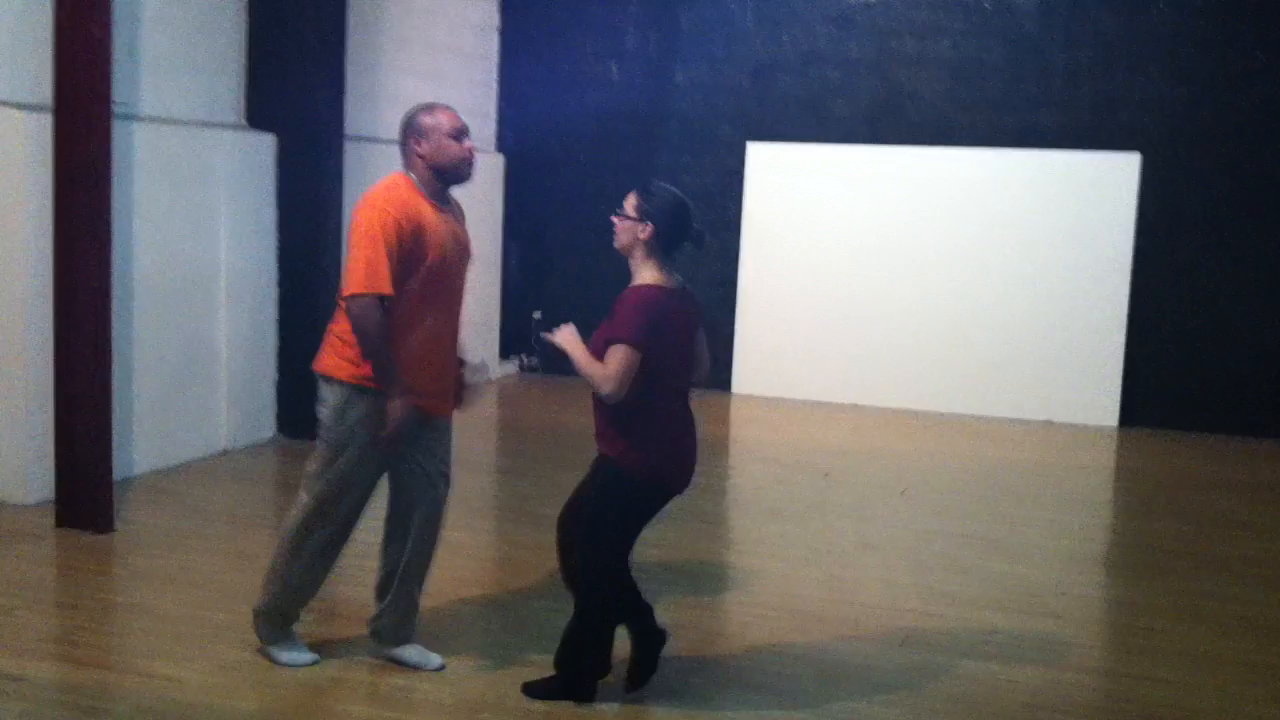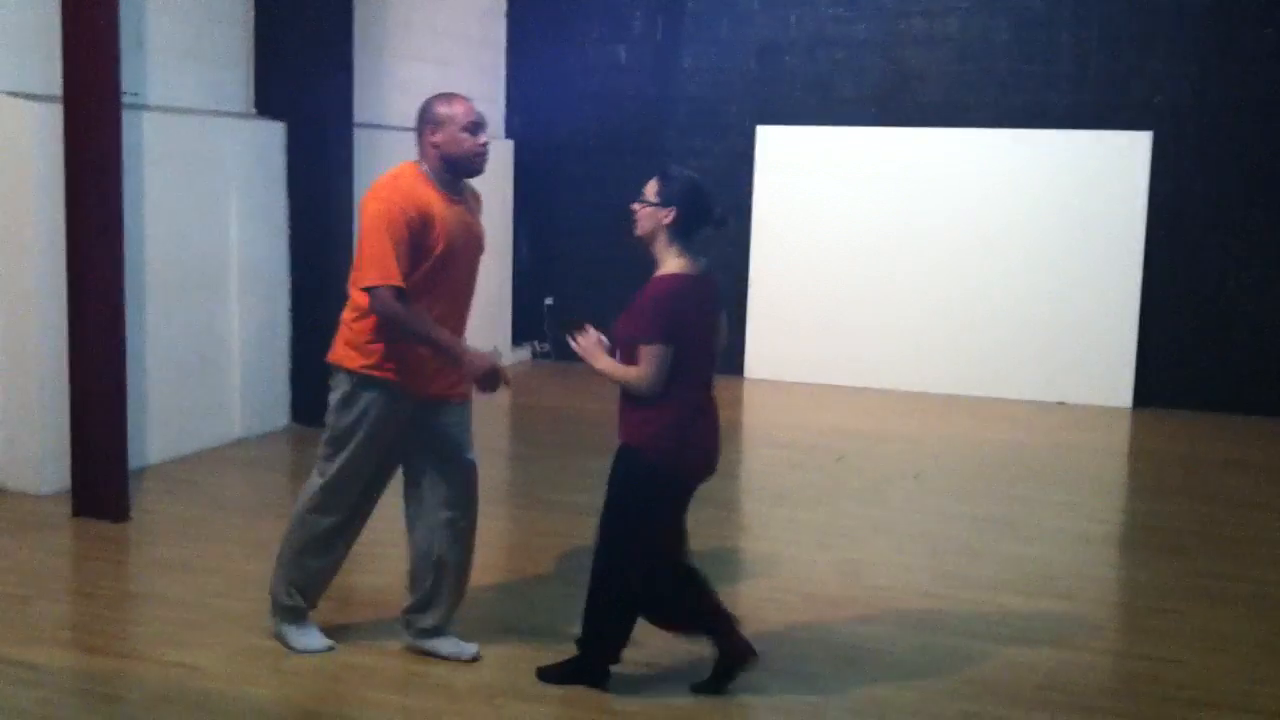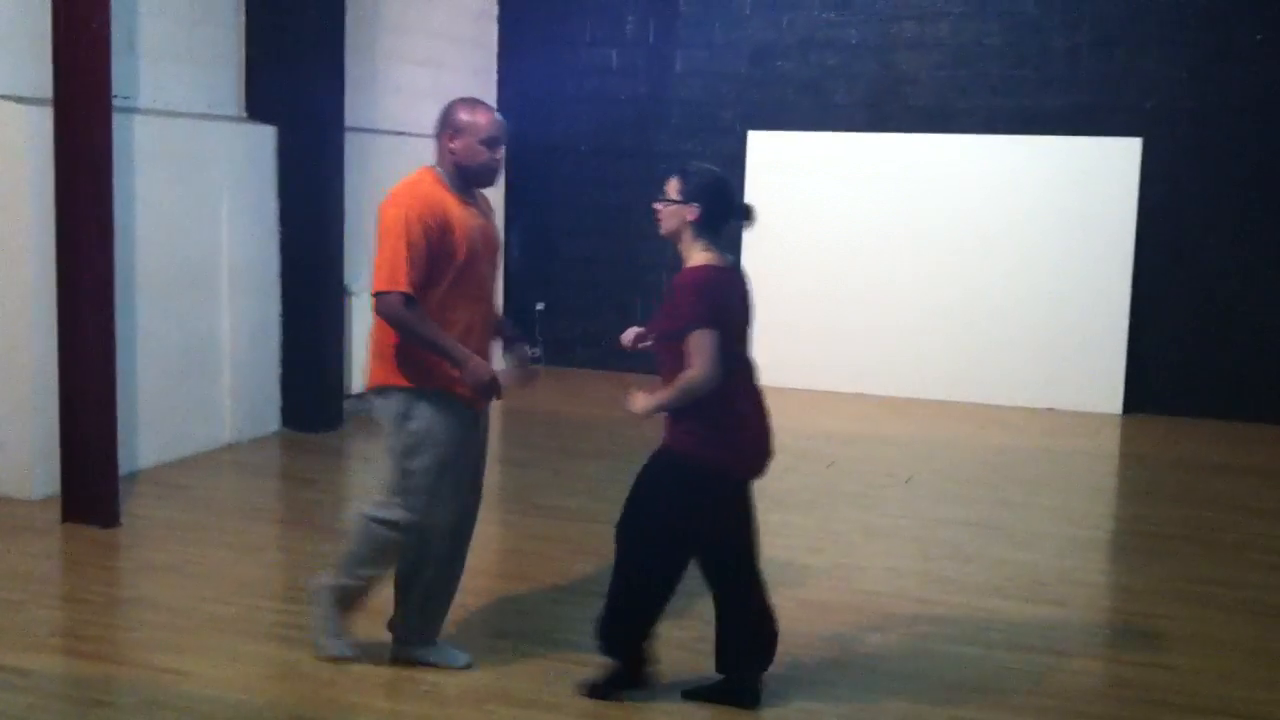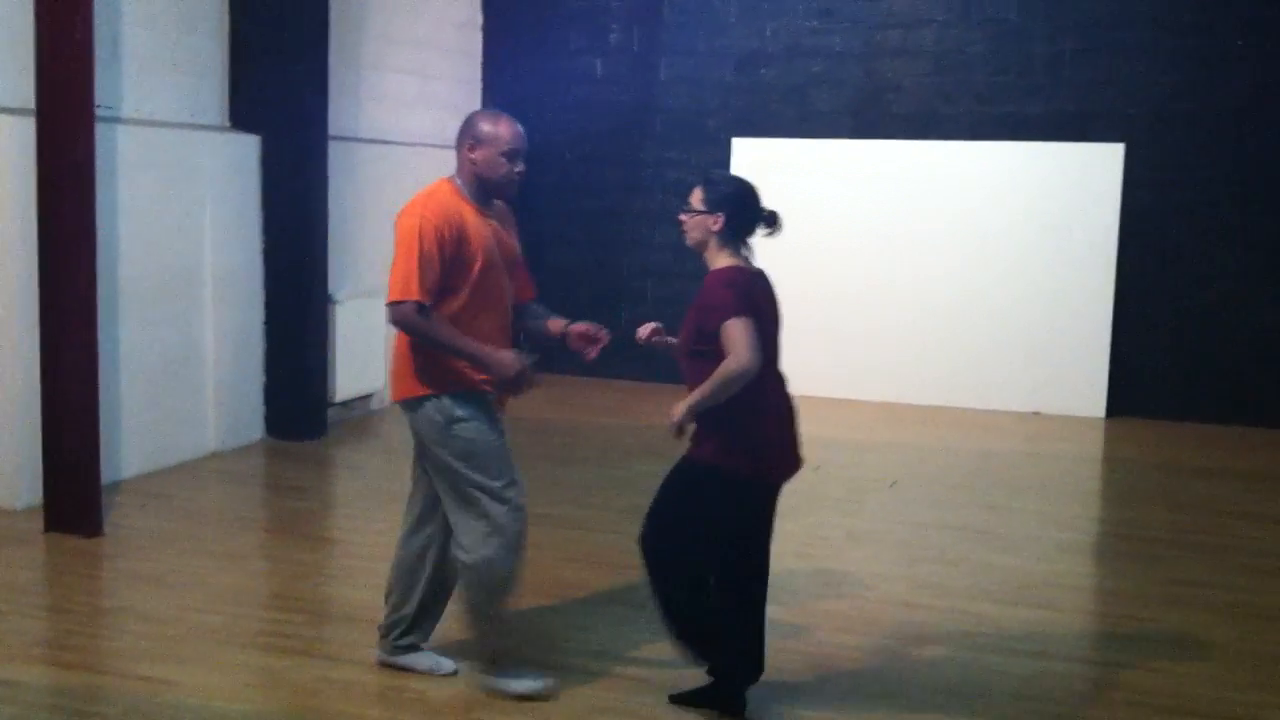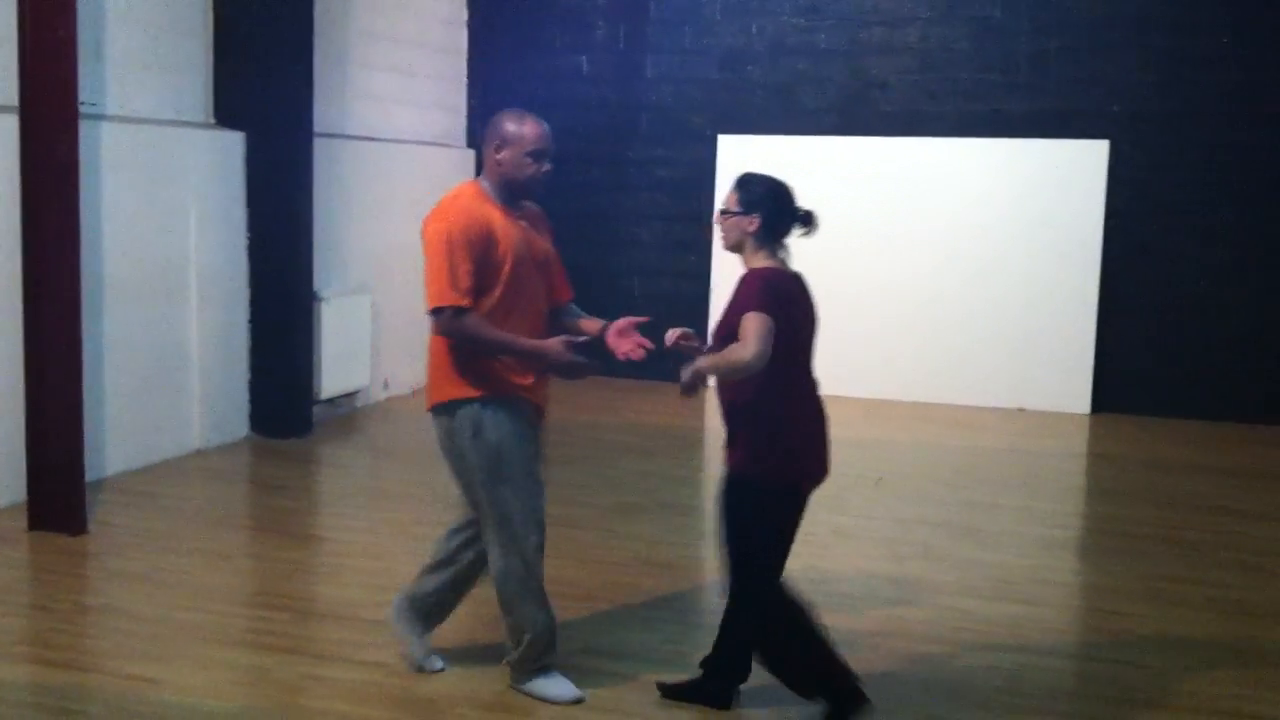
dt=0.2s
person 1, frame 1
left shoulder: (451, 211)
right shoulder: (387, 207)
right elbow: (364, 307)
left wrist: (451, 370)
right wrist: (392, 393)
left hip: (425, 390)
right hip: (367, 386)
left knee: (420, 509)
right knee: (329, 508)
left ankle: (393, 630)
right ankle: (273, 625)
person 1, frame 2
left shoulder: (469, 199)
right shoulder: (395, 197)
right elbow: (385, 300)
left wrist: (459, 360)
right wrist: (461, 355)
left hip: (439, 377)
right hip: (378, 375)
left knee: (450, 497)
right knee: (337, 494)
left ankle: (427, 623)
right ankle: (288, 606)
person 1, frame 3
left shoulder: (479, 205)
right shoulder: (416, 203)
right elbow: (393, 305)
left wrist: (507, 341)
right wrist: (462, 363)
left hip: (461, 386)
right hip: (420, 384)
left knee: (457, 511)
right knee: (414, 508)
left ankle: (418, 635)
right ankle: (334, 596)
person 1, frame 4
left shoulder: (500, 216)
right shoulder: (430, 214)
left elbow: (518, 302)
right elbow: (406, 312)
left wrist: (565, 330)
right wrist: (490, 359)
left hip: (473, 391)
right hip: (443, 392)
left knee: (438, 517)
right knee: (497, 517)
left ankle: (401, 639)
right ankle: (498, 659)
person 1, frame 5
left shoulder: (534, 219)
right shoulder: (457, 217)
left elbow: (557, 303)
right elbow: (451, 321)
left wrist: (601, 329)
right wrist: (537, 351)
left hip: (520, 394)
right hip: (475, 397)
left knee: (491, 521)
right knee: (516, 530)
left ankle: (414, 611)
right ankle: (533, 663)
person 2, frame 1
left shoulder: (641, 301)
right shoulder: (678, 296)
left elbow: (611, 385)
right elbow: (699, 366)
left wrist: (574, 347)
left hip: (638, 456)
right hip: (664, 450)
left knee: (592, 557)
right knee: (578, 533)
left ankle: (576, 674)
right ankle: (643, 630)
person 2, frame 2
left shoulder: (663, 290)
right shoulder: (698, 280)
left elbow: (647, 381)
right elbow: (716, 344)
left wrist: (599, 358)
left hip: (659, 444)
right hip: (688, 440)
left knee: (620, 551)
right knee: (656, 551)
left ankle: (594, 658)
right ankle: (727, 641)
person 2, frame 3
left shoulder: (694, 282)
right shoulder: (725, 274)
left elbow: (702, 374)
left wrist: (653, 401)
right wrist: (654, 339)
left hip: (703, 442)
right hip: (734, 439)
left knee: (641, 544)
right knee: (728, 559)
left ankle: (626, 662)
right ankle: (742, 676)
person 2, frame 4
left shoulder: (724, 284)
right shoulder: (750, 281)
left elbow: (743, 363)
left wrist: (690, 405)
right wrist: (670, 342)
left hip: (733, 450)
right hip: (764, 447)
left knee: (665, 545)
right knee: (740, 569)
left ankle: (728, 657)
person 2, frame 5
left shoulder: (760, 284)
right shoulder: (786, 282)
left elbow: (751, 356)
left wrist: (700, 364)
right wrist: (704, 345)
left hip: (770, 454)
right hip: (793, 449)
left knee: (752, 574)
right knee: (752, 569)
